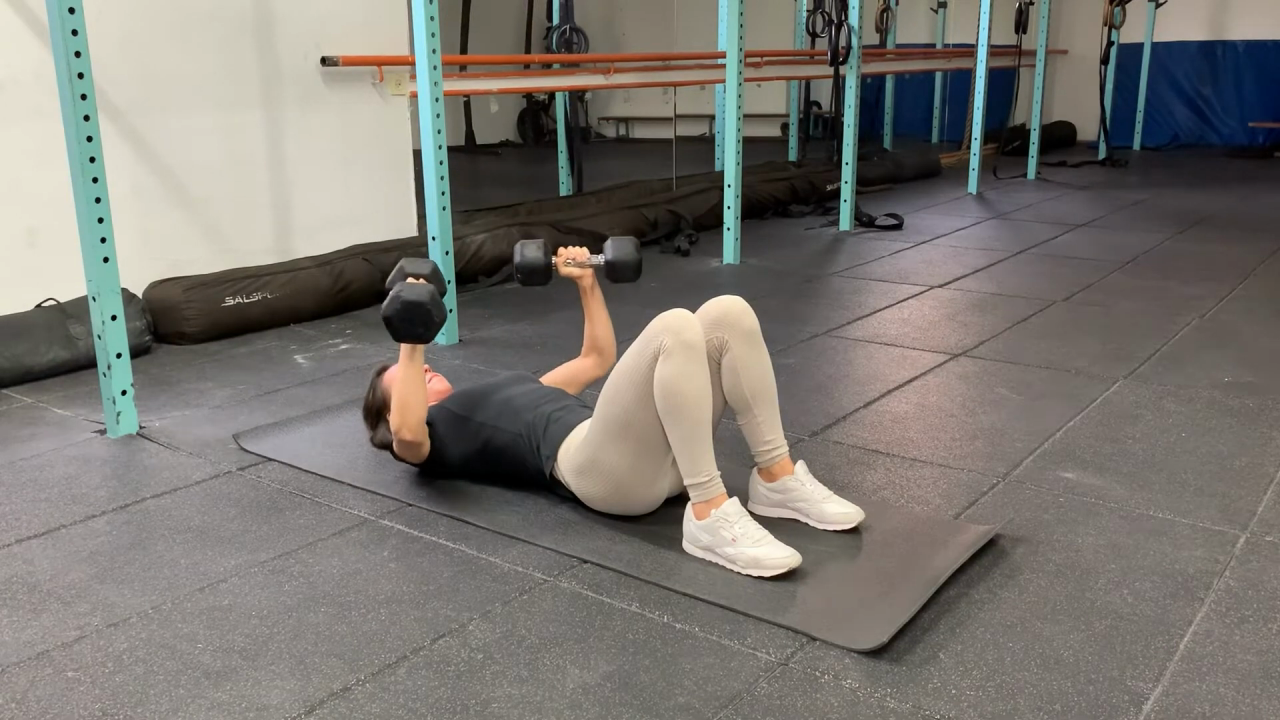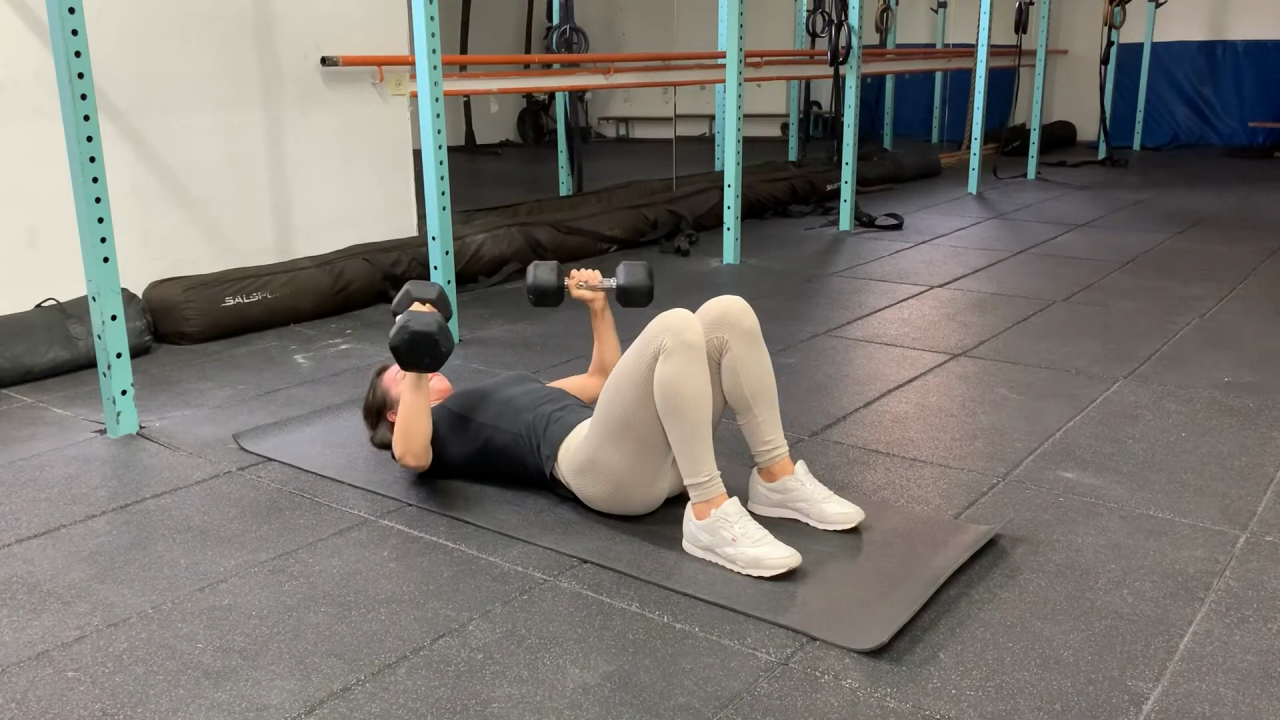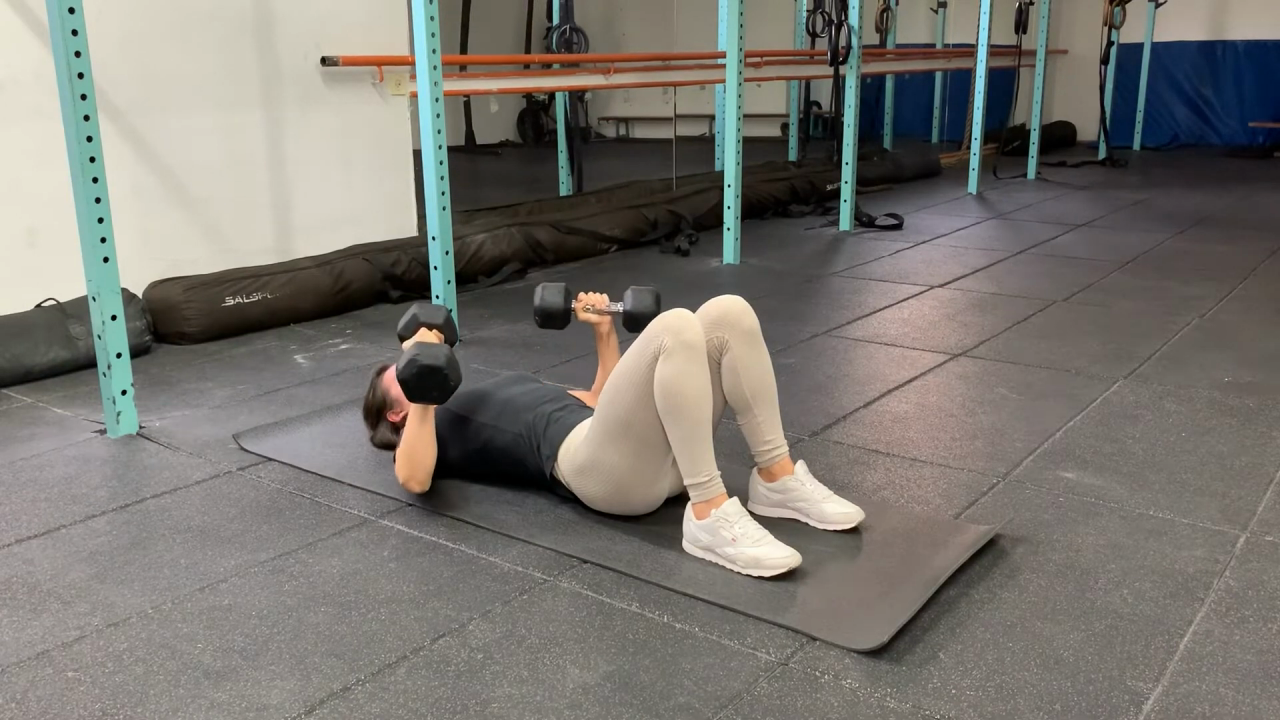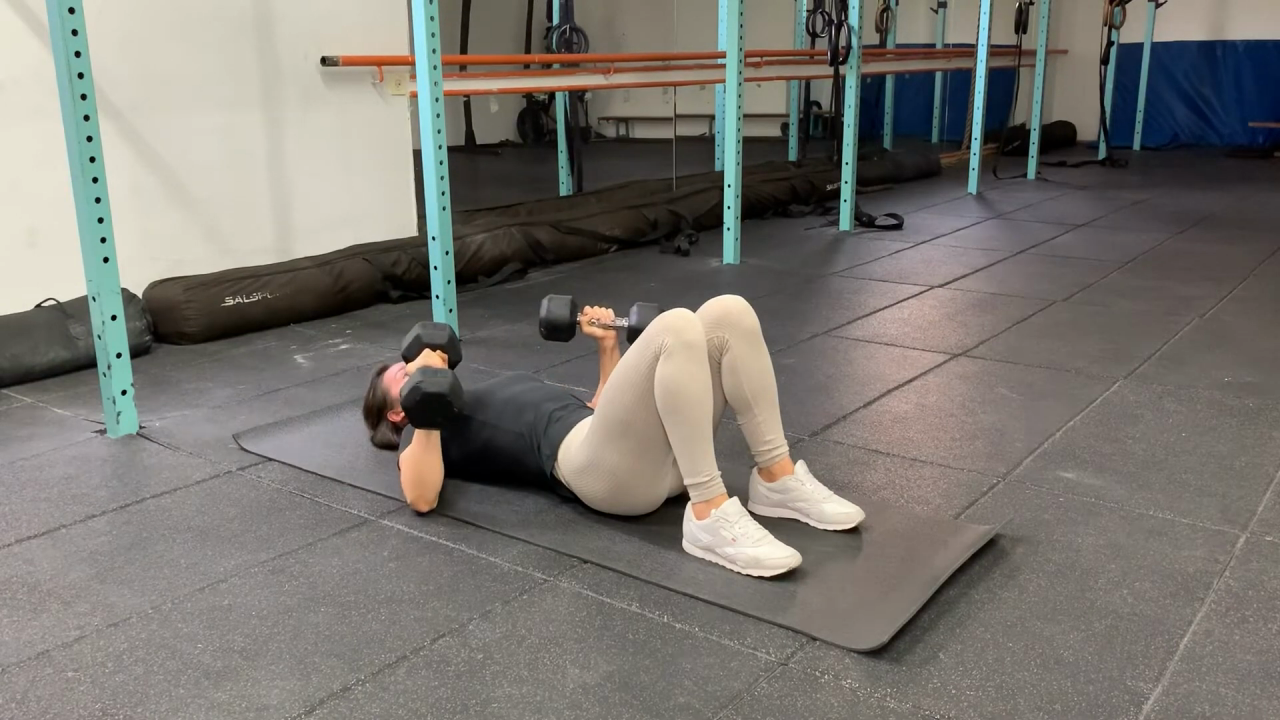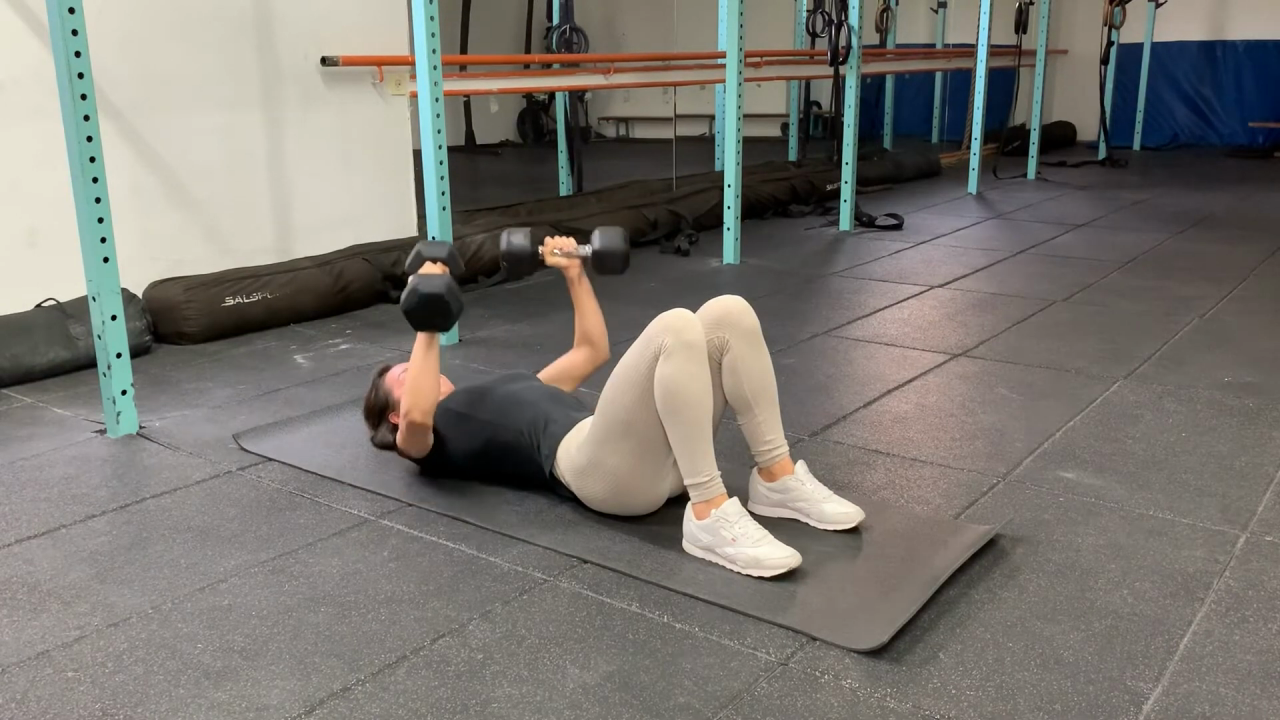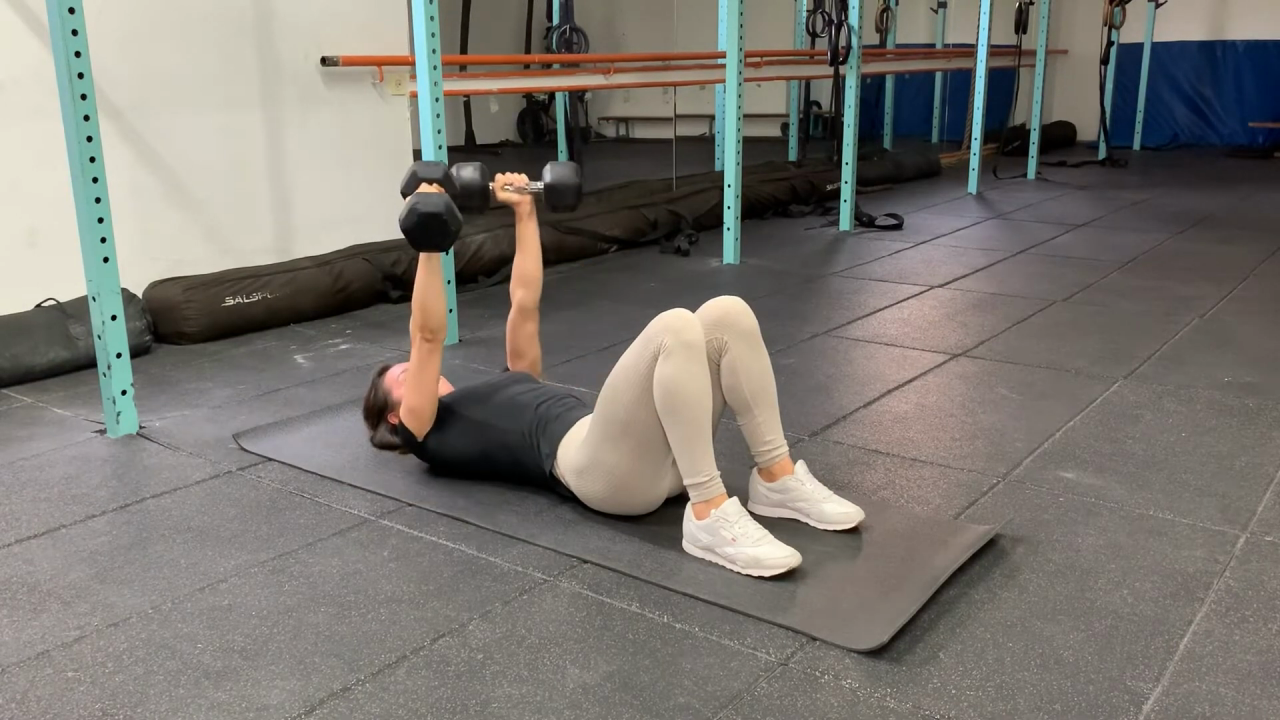
dt=0.4s
person 1, frame 1
left shoulder: (506, 386)
right shoulder: (430, 436)
left elbow: (598, 359)
right elbow: (407, 432)
left wrist: (587, 284)
right wrist: (411, 339)
left hip: (654, 452)
right hip: (595, 465)
left knee: (728, 313)
right knee: (674, 327)
left ankle: (778, 479)
right ankle: (710, 515)
person 1, frame 2
left shoulder: (493, 395)
right shoulder: (431, 429)
left elbow: (602, 379)
right elbow: (411, 455)
left wrist: (597, 307)
left hip: (653, 450)
right hip: (595, 463)
left knee: (728, 312)
right knee: (674, 327)
left ankle: (778, 480)
right ankle: (710, 516)
person 1, frame 3
left shoulder: (499, 389)
right shoulder: (428, 427)
left elbow: (604, 397)
right elbow: (415, 479)
left wrist: (604, 331)
left hip: (653, 451)
right hip: (595, 465)
left knee: (728, 312)
right knee: (675, 327)
left ankle: (778, 480)
right ankle: (710, 516)
person 1, frame 4
left shoulder: (495, 395)
right shoulder: (423, 432)
right elbow: (422, 497)
left wrist: (607, 346)
left hip: (653, 451)
right hip: (598, 466)
left knee: (729, 313)
right knee: (676, 327)
left ankle: (778, 479)
right ankle: (710, 516)
person 1, frame 5
left shoulder: (509, 386)
right shoulder: (429, 433)
left elbow: (593, 350)
right elbow: (418, 415)
left wrist: (575, 274)
right wrist: (425, 325)
left hip: (653, 451)
right hip: (596, 465)
left knee: (729, 311)
right knee: (675, 328)
left ankle: (778, 480)
right ankle: (710, 516)
person 1, frame 6
left shoulder: (505, 388)
right shoulder: (433, 433)
left elbow: (525, 303)
right elbow: (427, 336)
left wrist: (524, 213)
left hip: (652, 454)
right hip: (597, 466)
left knee: (728, 313)
right knee: (674, 327)
left ankle: (777, 480)
right ankle: (710, 516)
